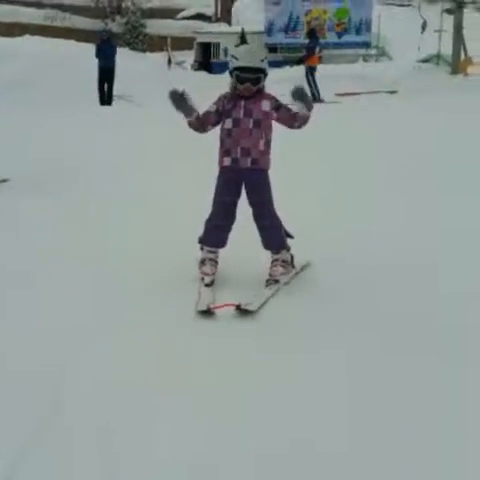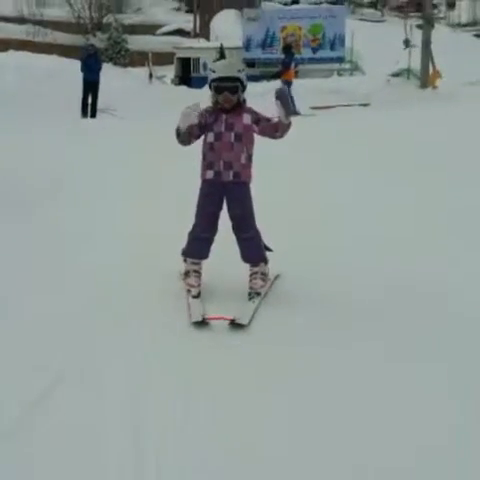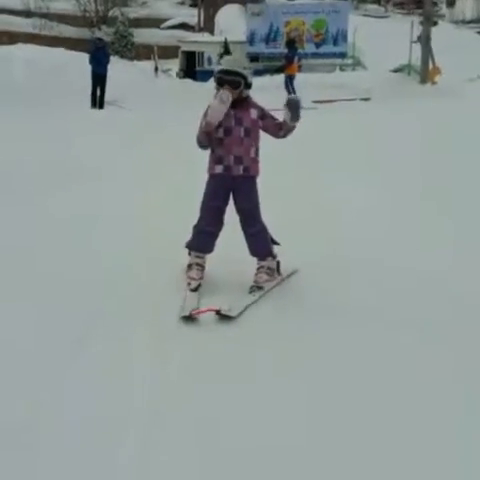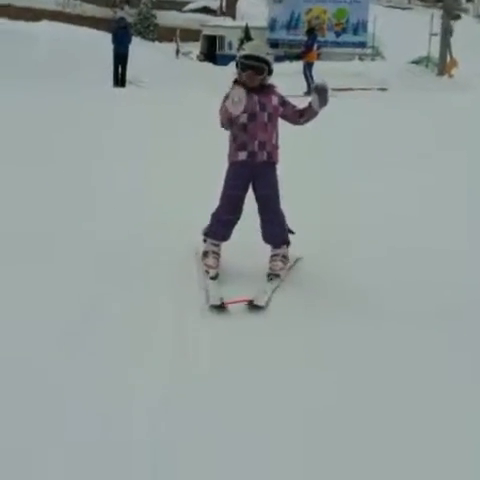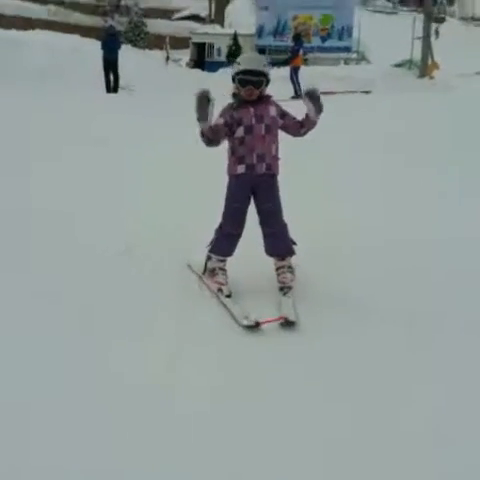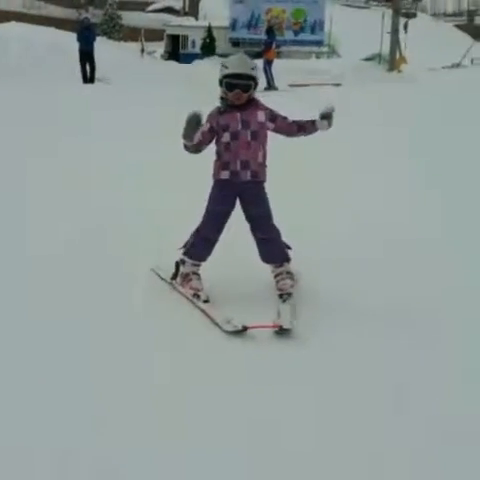
dt=0.4s
person 1, frame 1
left shoulder: (268, 102)
right shoulder: (225, 102)
left elbow: (294, 121)
right elbow: (203, 125)
left wrist: (304, 108)
right wrist: (189, 112)
left hip: (257, 168)
right hip: (229, 167)
left knee: (265, 213)
right knee: (221, 213)
left ankle: (281, 256)
right ankle: (209, 254)
person 1, frame 2
left shoulder: (249, 116)
right shoulder: (207, 115)
left elbow: (276, 131)
right elbow: (185, 140)
left wrist: (284, 115)
right wrist: (184, 125)
left hip: (239, 180)
right hip: (211, 179)
left knee: (245, 226)
right knee: (204, 224)
left ankle: (259, 268)
right ankle: (192, 266)
person 1, frame 3
left shoulder: (254, 111)
right shoulder: (214, 110)
left elbow: (279, 130)
right elbow: (203, 143)
left wrist: (291, 119)
right wrist: (214, 118)
left hip: (246, 175)
right hip: (218, 174)
left knee: (251, 220)
right knee: (209, 219)
left ankle: (267, 262)
right ankle: (196, 260)
person 1, frame 4
left shoulder: (274, 97)
right shoulder: (233, 96)
left elbow: (298, 117)
right elbow: (225, 123)
left wrist: (316, 105)
right wrist: (233, 108)
left hip: (266, 162)
right hip: (239, 161)
left knee: (270, 208)
right knee: (229, 206)
left ankle: (280, 250)
right ankle: (211, 247)
person 1, frame 5
left shoulder: (272, 108)
right shoulder: (231, 111)
left elbow: (298, 129)
right elbow: (212, 139)
left wrist: (313, 114)
right wrist: (204, 120)
left hip: (267, 175)
right hip: (239, 175)
left knee: (273, 221)
right knee: (232, 222)
left ankle: (284, 263)
right ankle: (215, 264)
person 1, frame 6
left shoulder: (262, 112)
right shoulder: (217, 115)
left elbow: (289, 127)
right elbow: (196, 147)
left wrist: (318, 123)
right wrist: (191, 135)
left hip: (254, 181)
right hip: (224, 180)
left knee: (264, 227)
right knee: (210, 226)
left ankle: (282, 268)
right ankle: (187, 268)
